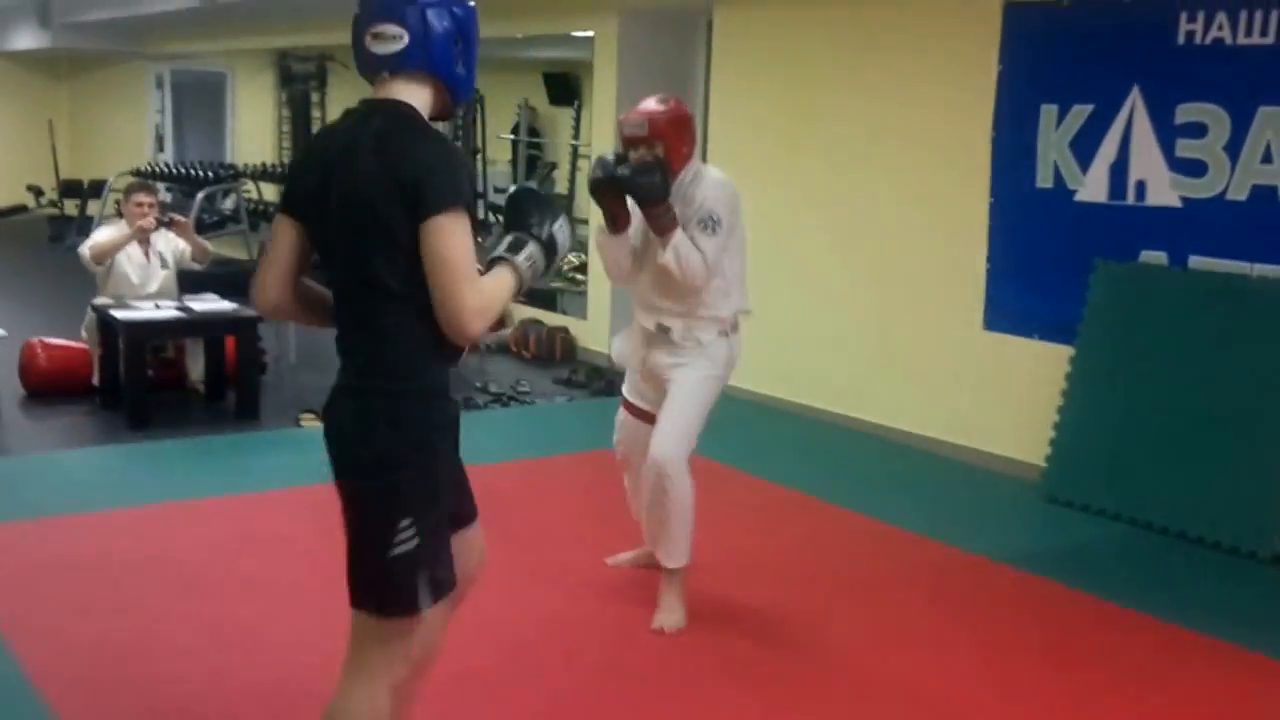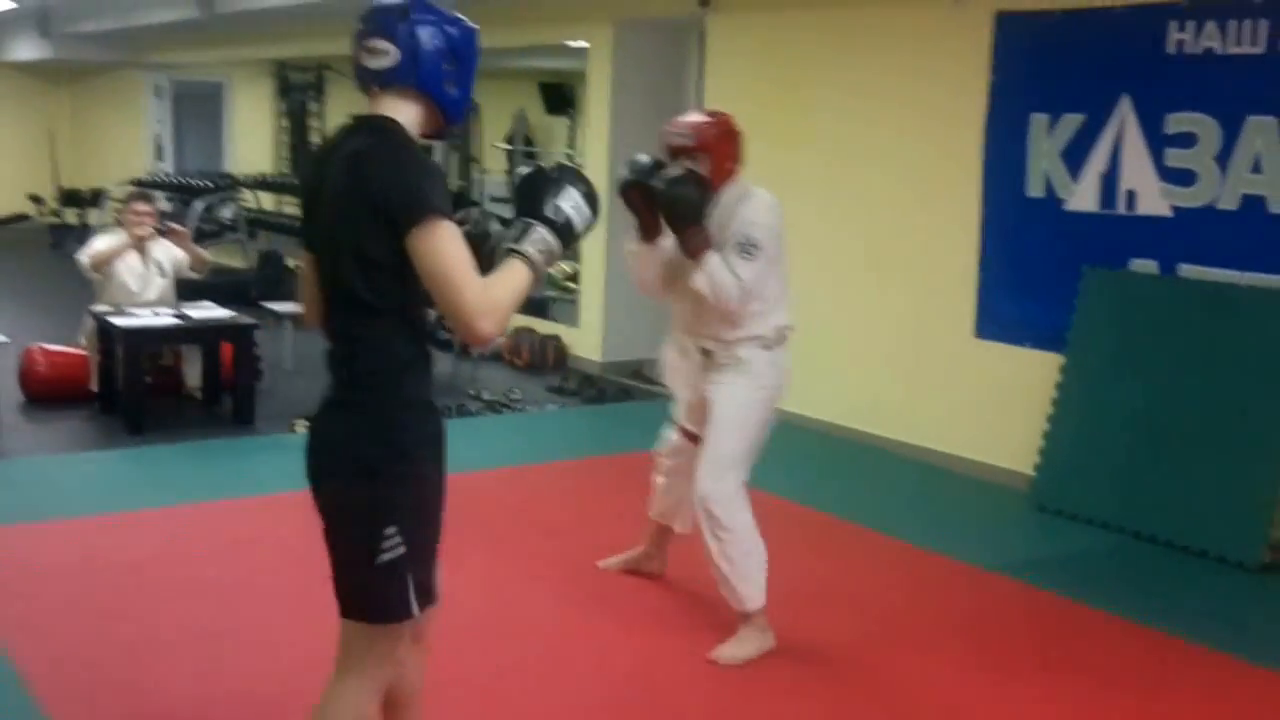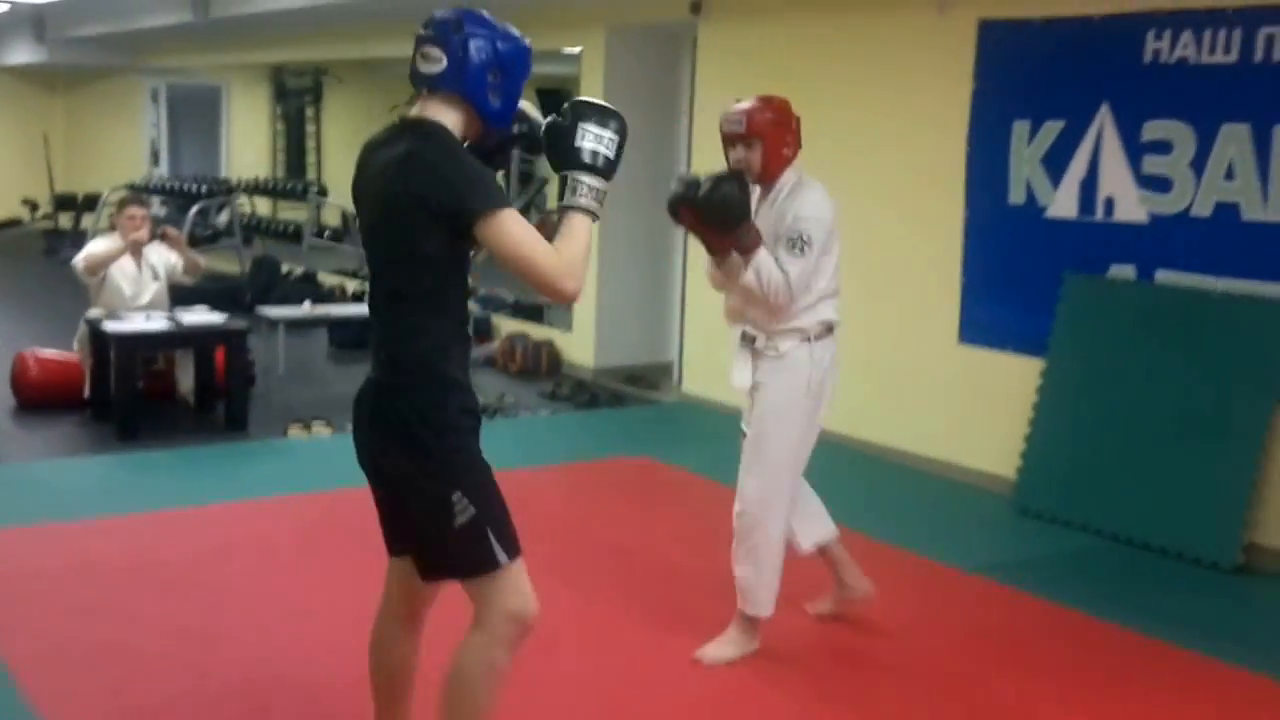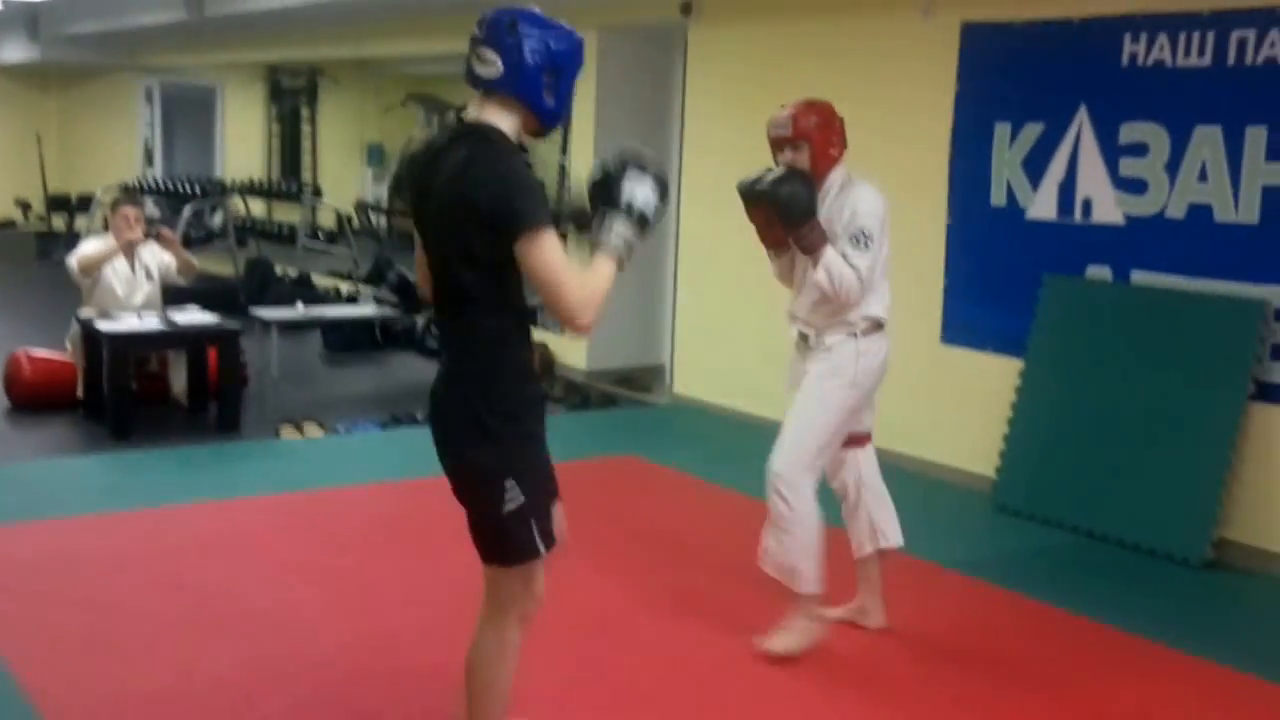
dt=0.4s
person 1, frame 1
left shoulder: (324, 149)
right shoulder: (431, 157)
left elbow: (275, 295)
right elbow: (465, 318)
right wrist: (525, 251)
left hip: (362, 406)
right hip: (405, 416)
left knee: (461, 563)
right knee: (385, 648)
person 1, frame 2
left shoulder: (333, 161)
right shoulder: (404, 169)
right elbow: (480, 320)
right wrist: (541, 235)
left hip: (363, 423)
right hip: (383, 435)
left knee: (408, 616)
right knee: (370, 658)
person 1, frame 3
left shoulder: (383, 154)
right shoulder: (449, 166)
right elbow: (562, 280)
right wrist: (584, 181)
left hip: (394, 407)
right hip: (427, 417)
left knee: (410, 592)
right knee: (509, 607)
person 1, frame 4
left shoulder: (435, 158)
right shoulder: (503, 174)
right elbow: (578, 311)
right wrist: (618, 228)
left hip: (468, 395)
right hip: (493, 406)
left knee: (546, 539)
right knee: (516, 595)
person 2, frame 1
left shoulder: (712, 189)
right shoulder: (646, 187)
left elbow: (696, 272)
right elbow: (623, 271)
left wrist: (657, 211)
right wrist: (614, 210)
left hip: (701, 345)
right hip: (651, 337)
left knee: (666, 456)
right knee: (631, 444)
left ankle: (672, 581)
right ankle: (655, 546)
person 2, frame 2
left shoulder: (755, 209)
right shoulder: (683, 206)
left elbow: (731, 296)
right elbow: (653, 282)
left wrist: (693, 232)
right wrist: (648, 219)
left hip: (748, 364)
right hip: (700, 359)
left knee: (717, 485)
right knee: (676, 455)
left ankle: (756, 622)
right ankle: (654, 552)
person 2, frame 3
left shoulder: (807, 202)
right shoulder: (754, 197)
left elbow: (782, 291)
right elbow: (730, 279)
left wrist: (739, 229)
right wrist: (707, 229)
left hip: (796, 356)
right hip: (764, 352)
left knee: (761, 489)
right knee: (773, 475)
left ankle: (747, 624)
right ankle: (847, 576)
person 2, frame 4
left shoulder: (859, 198)
right shoulder: (812, 198)
left elbow: (849, 286)
right elbow: (797, 277)
left wrist: (807, 227)
right wrist: (770, 225)
left hip: (848, 350)
right hip: (825, 347)
left knee: (789, 469)
right knee: (854, 471)
left ankle: (805, 610)
right ankle: (869, 600)
person 3, frame 1
left shoulder: (168, 237)
right shoulder: (109, 233)
left elbow: (204, 259)
right elbow: (92, 257)
left wrist: (189, 236)
right wrist: (132, 235)
right knee: (99, 321)
left ankle: (199, 379)
person 3, frame 2
left shoulder: (167, 246)
right shoulder: (108, 242)
left elbow: (202, 268)
right elbow: (91, 265)
left wrist: (187, 245)
right wrist: (131, 243)
right knee: (97, 326)
left ankle: (196, 386)
person 3, frame 3
left shoulder: (160, 251)
right shoulder: (102, 246)
left elbow: (196, 273)
right elbow: (85, 268)
left wrist: (182, 249)
right wrist: (126, 246)
right knee: (91, 329)
left ankle: (189, 391)
person 3, frame 4
left shoulder: (153, 250)
right shoulder: (95, 246)
left elbow: (190, 273)
right elbow: (79, 269)
left wrist: (176, 249)
right wrist: (119, 246)
left ankle: (182, 392)
